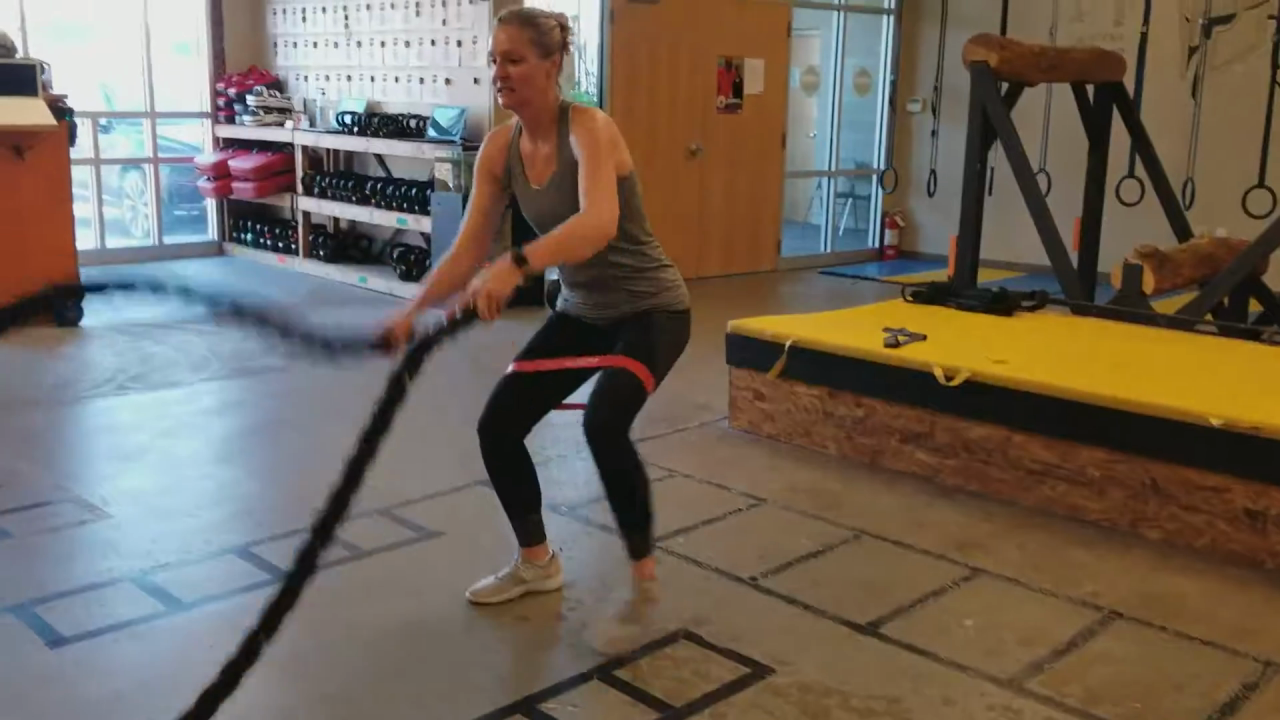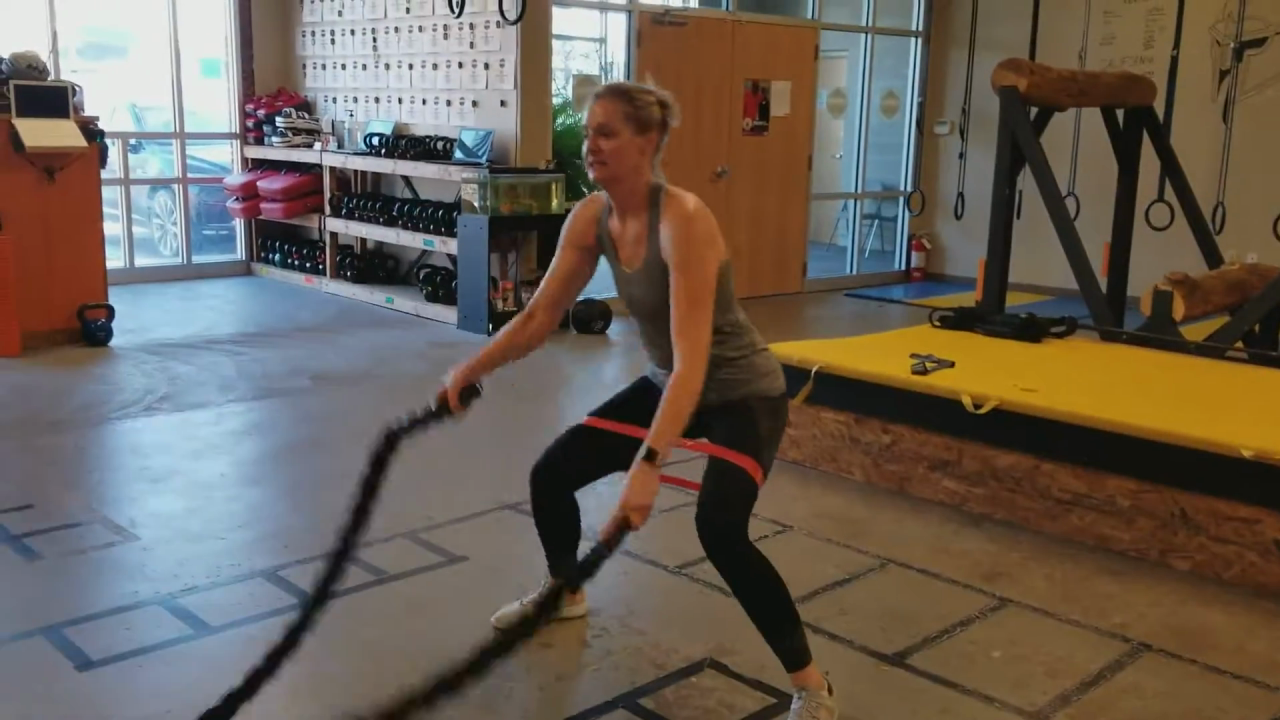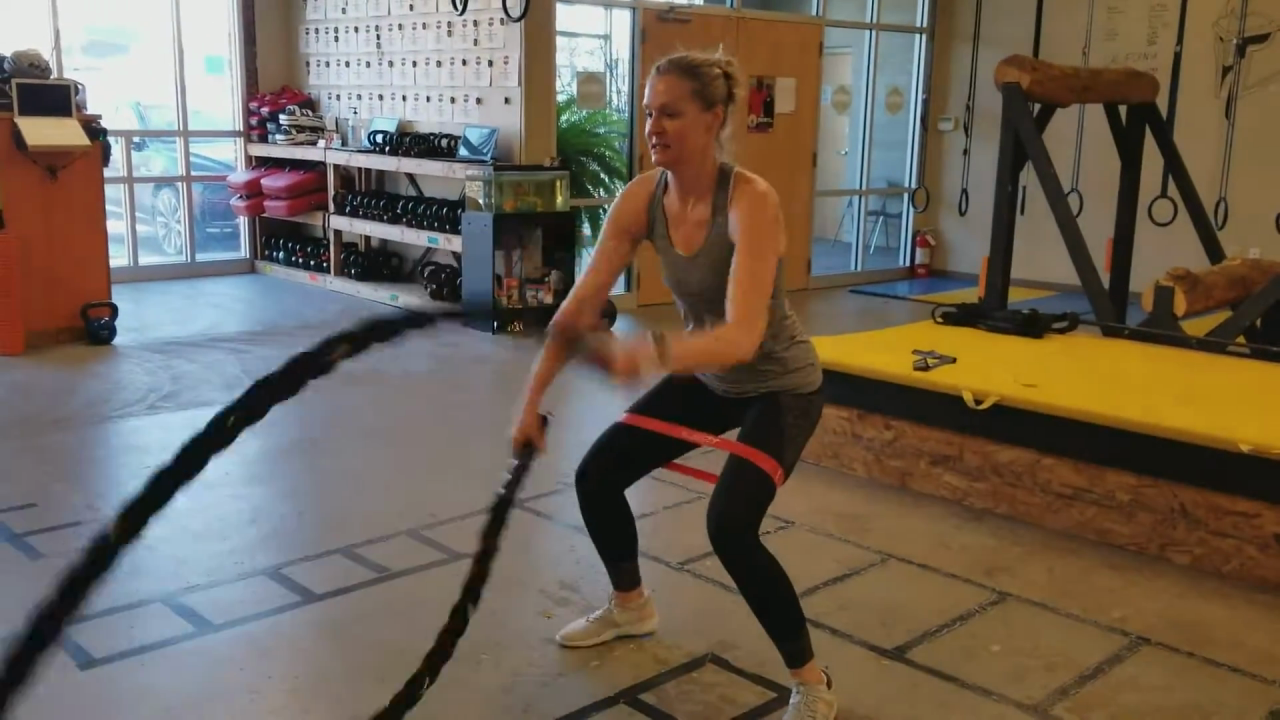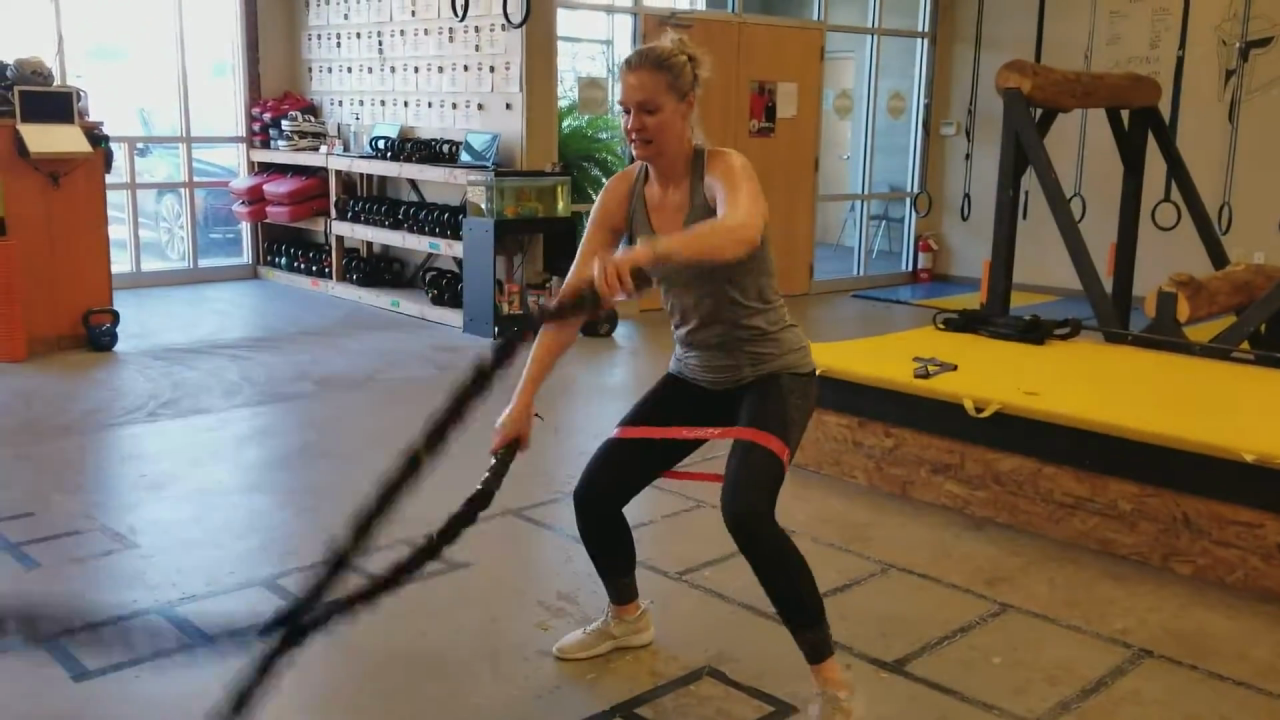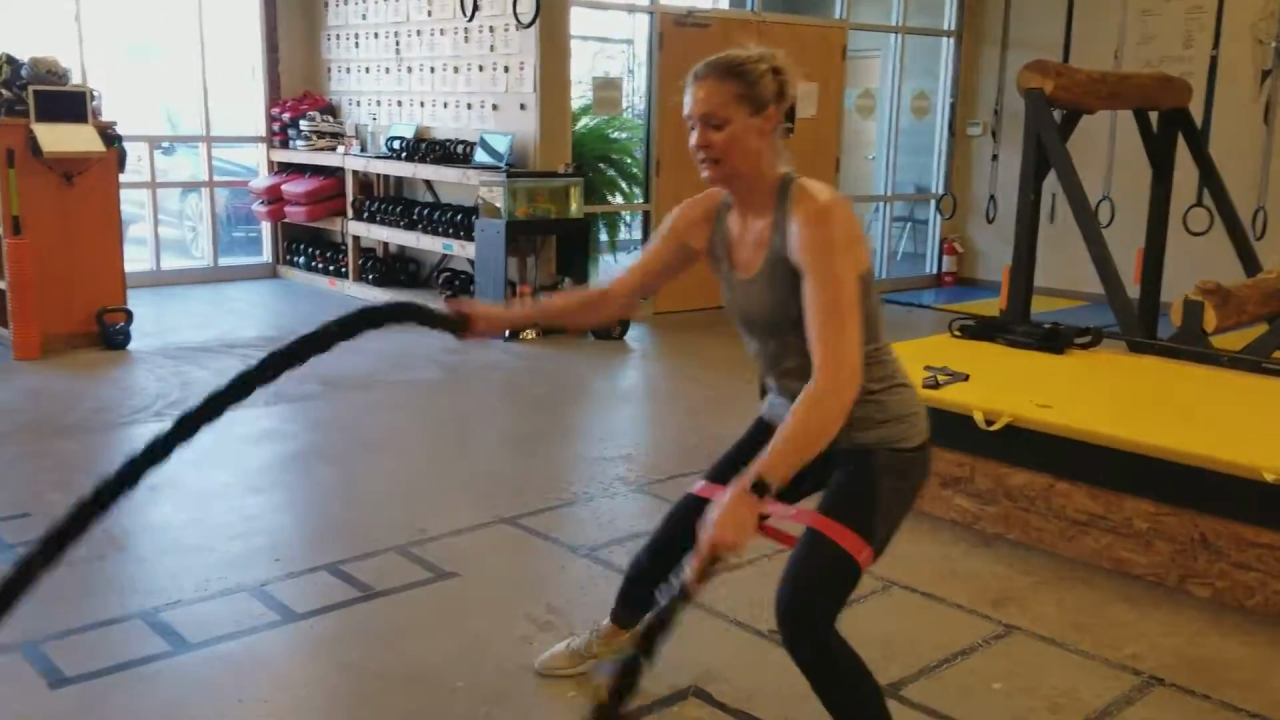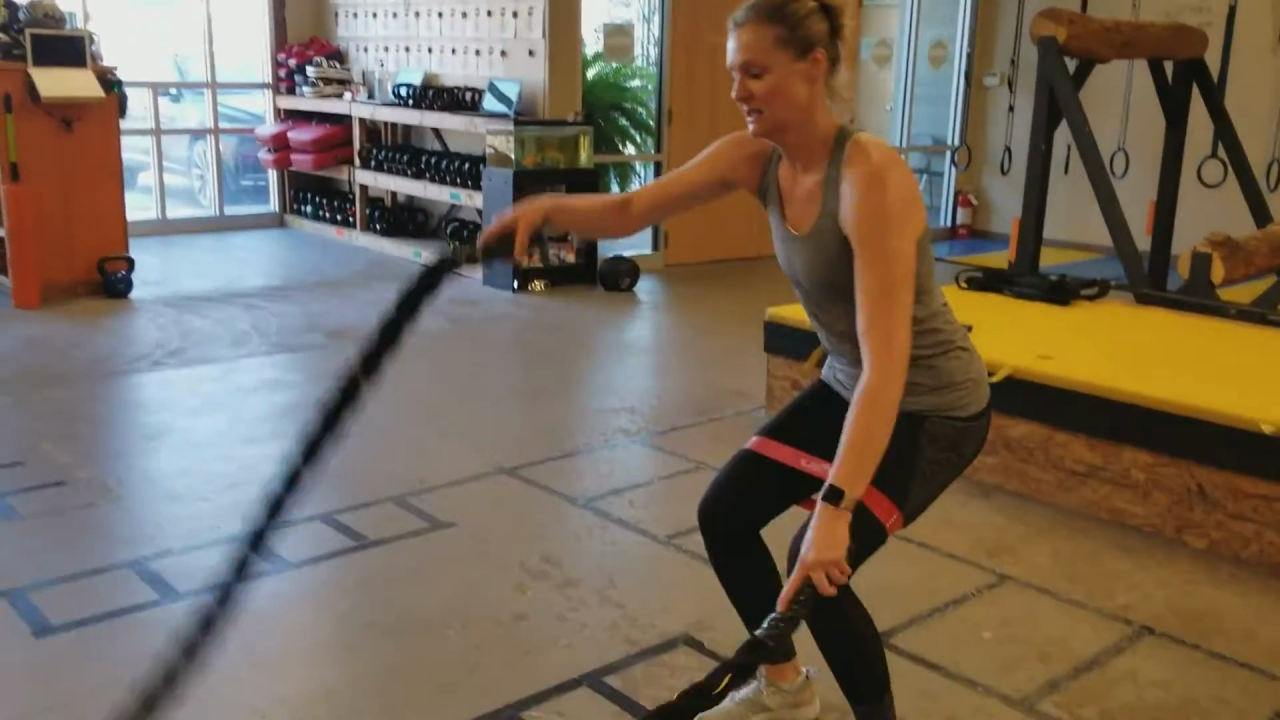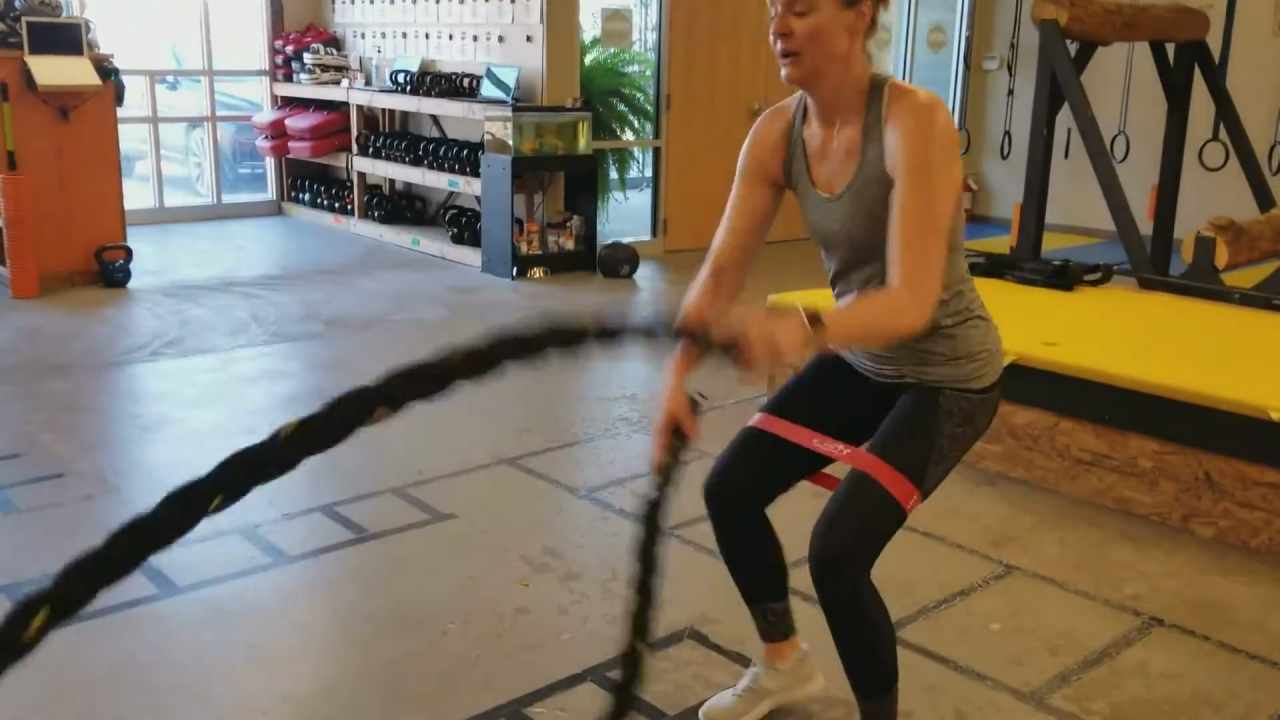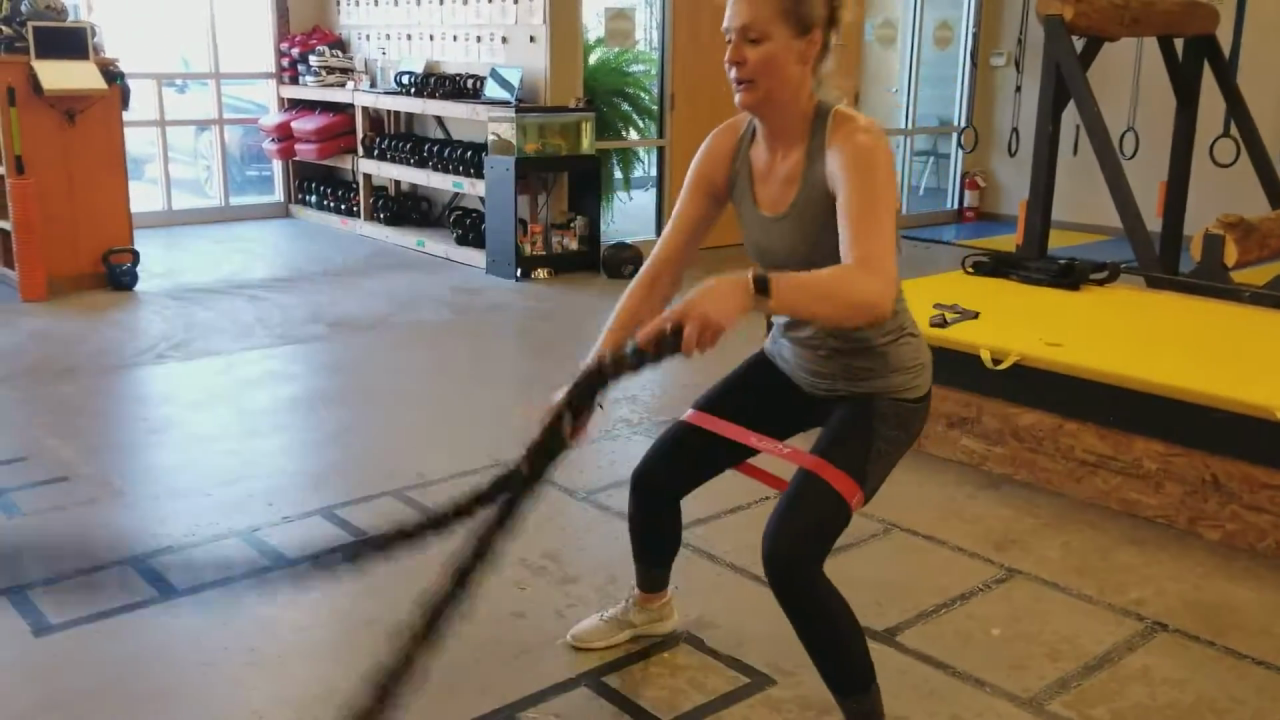
dt=0.5s
person 1, frame 1
left shoulder: (590, 129)
right shoulder: (501, 141)
left elbow: (601, 225)
right elbow: (468, 247)
left wrist: (514, 267)
right wrist: (412, 308)
left hip: (650, 307)
right hip: (583, 307)
left knee: (604, 427)
right knee: (498, 425)
left ankle: (643, 573)
right ankle: (537, 561)
person 1, frame 2
left shoulder: (686, 219)
right shoulder: (591, 217)
left elbow: (693, 359)
right elbow: (537, 317)
left wrist: (648, 464)
right wrist: (469, 371)
left hip: (743, 391)
right hip: (667, 381)
left knee: (720, 528)
right knee: (550, 472)
right ankle: (563, 592)
person 1, frame 3
left shoulder: (751, 201)
right shoulder: (642, 197)
left elbow: (743, 337)
right elbow: (583, 301)
left wrist: (656, 351)
right wrist: (531, 399)
left hip: (782, 386)
right hip: (707, 379)
left knee: (728, 526)
right knee: (597, 473)
right ankle: (629, 605)
person 1, frame 4
left shoulder: (724, 170)
right shoulder: (622, 191)
left elbow: (742, 232)
right elbow: (573, 296)
left wrist: (644, 252)
right wrist: (522, 399)
left hip: (770, 370)
right hip: (696, 373)
left knee: (747, 514)
right knee: (594, 493)
right ankle: (627, 616)
person 1, frame 5
left shoulder: (818, 217)
right shoulder: (702, 218)
left elbow: (838, 378)
right elbow: (613, 298)
left wrist: (750, 494)
right wrist: (509, 314)
left hip: (881, 438)
right hip: (789, 420)
left knee: (802, 612)
right knee: (672, 543)
right ankle: (615, 636)
person 1, frame 6
left shoulder: (873, 176)
right shoulder: (753, 157)
left elbow: (887, 365)
right elbow: (631, 210)
left wrist: (836, 508)
right wrist: (548, 206)
left hip: (934, 404)
right hip: (846, 385)
left knee: (820, 569)
right knee: (722, 513)
person 1, frame 7
left shoulder: (915, 123)
right shoulder: (778, 131)
left elbow: (909, 303)
right elbow: (722, 267)
left wrist: (805, 331)
right wrist: (677, 379)
left hip: (946, 374)
right hip: (860, 361)
left knee: (836, 551)
right knee: (730, 489)
person 1, frame 8
left shoulder: (852, 144)
right shoulder: (726, 147)
left elbow: (872, 293)
right elbow: (660, 272)
left wrist: (748, 287)
left hip: (879, 382)
right hip: (793, 359)
left knee: (789, 553)
right knee: (653, 476)
right ankle: (649, 605)
